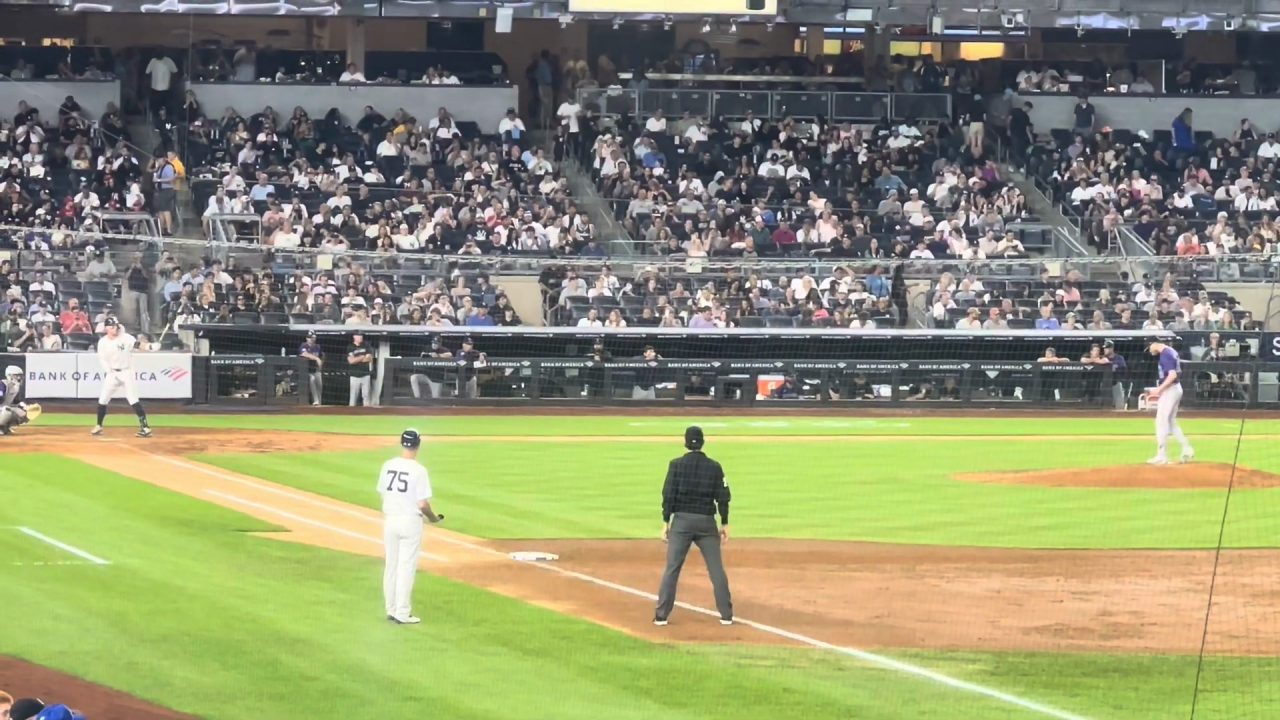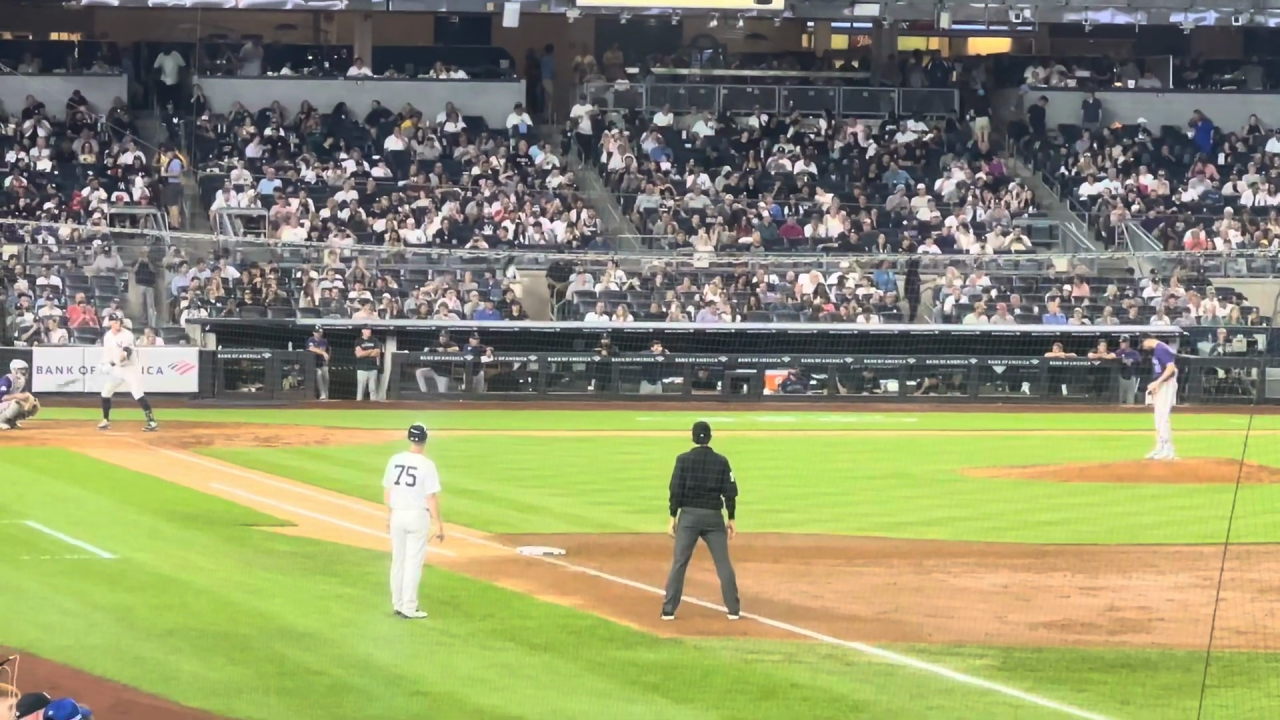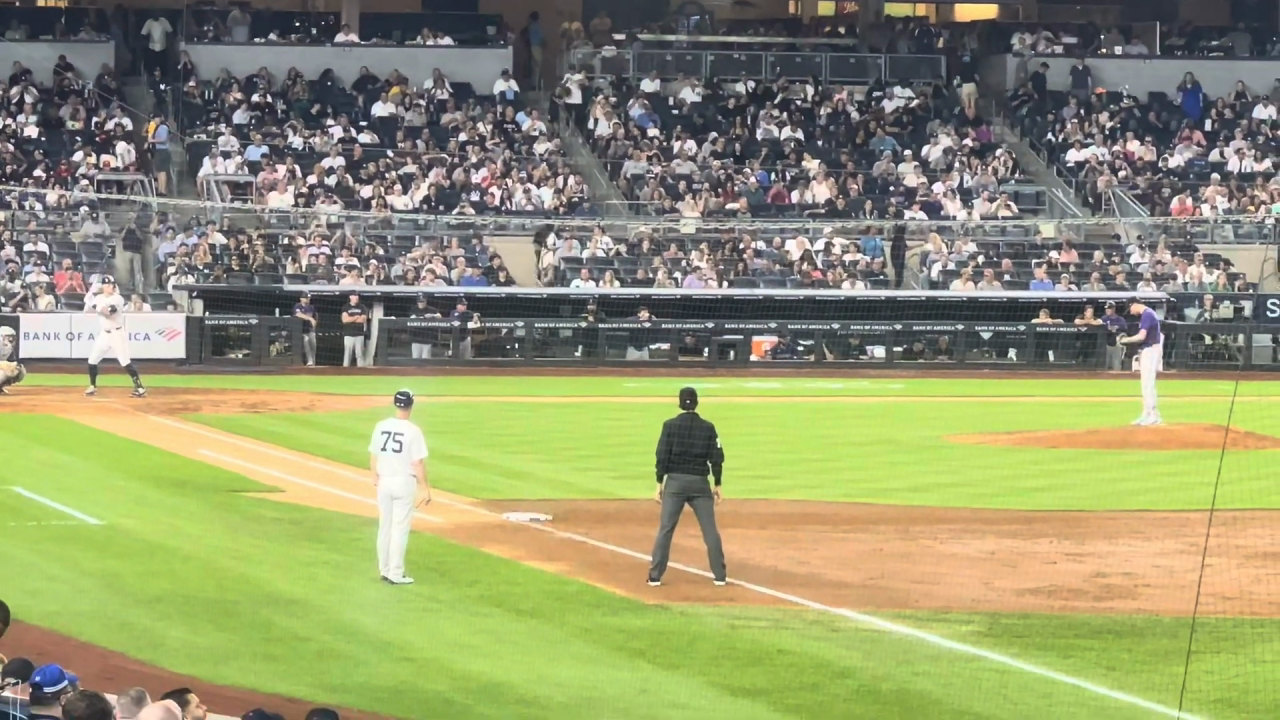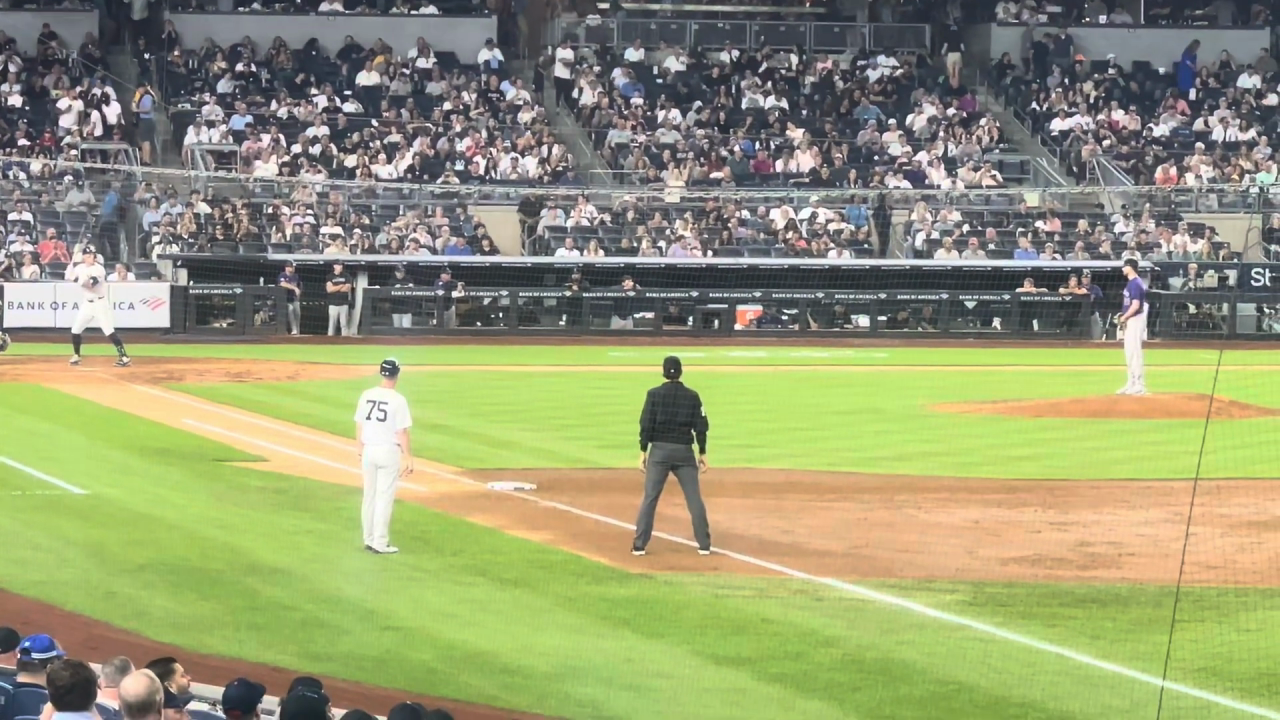
dt=0.7s
person 1, frame 1
left shoulder: (676, 464)
right shoulder: (714, 466)
left elbow: (669, 496)
right elbow: (723, 497)
left wrist: (666, 522)
right wrist: (724, 523)
left hip: (681, 520)
right hip: (707, 521)
left knee: (672, 568)
right knee: (717, 569)
left ankle: (661, 615)
right ankle: (726, 615)
person 1, frame 2
left shoulder: (683, 459)
right shoulder: (721, 461)
left elbow: (675, 491)
right elbow: (730, 492)
left wrist: (673, 517)
right wrist: (731, 519)
left hip: (689, 515)
right hip: (713, 516)
left knee: (679, 563)
right knee: (724, 564)
left ankle: (668, 610)
right ankle: (733, 610)
person 1, frame 3
left shoulder: (670, 425)
right shoulder: (708, 427)
left elbow: (662, 456)
right elbow: (716, 458)
left wrist: (659, 483)
right wrist: (717, 485)
left hip: (675, 481)
right hip: (700, 482)
left knee: (665, 529)
right knee: (710, 530)
left ankle: (655, 576)
right ankle: (720, 576)
person 1, frame 4
left shoulder: (654, 394)
right shoulder: (692, 396)
left elbow: (646, 425)
right elbow: (701, 427)
left wrist: (643, 452)
right wrist: (702, 453)
left hip: (659, 450)
right hip: (684, 451)
left knee: (650, 498)
right knee: (694, 499)
left ankle: (639, 545)
right ankle: (704, 545)
person 2, frame 1
left shoulder: (388, 466)
right shoulder: (419, 470)
left elbow: (383, 496)
right elbow: (423, 503)
right wrist: (433, 517)
left hip: (391, 520)
right hip: (410, 522)
left knee: (391, 567)
right knee: (406, 568)
left ankle: (391, 610)
right ankle: (402, 614)
person 2, frame 2
left shoulder: (394, 460)
right shoulder: (426, 464)
left elbow: (387, 492)
right elbow: (431, 498)
left wrist: (389, 516)
right wrist: (438, 524)
left hip: (397, 515)
right hip: (417, 516)
left knee: (398, 561)
right knee: (413, 563)
left ankle: (398, 605)
right ankle: (409, 609)
person 2, frame 3
left shoulder: (381, 426)
right shoulder: (413, 430)
left elbow: (373, 458)
right elbow: (418, 463)
left wrist: (376, 481)
right wrist: (425, 488)
left hip: (384, 481)
right hip: (404, 482)
left knee: (385, 527)
right knee: (400, 529)
left ankle: (384, 571)
right ankle: (396, 574)
person 2, frame 4
left shoulder: (366, 395)
right shoulder: (398, 400)
left elbow: (359, 426)
right elbow: (402, 432)
left wrist: (361, 450)
right wrist: (408, 458)
left hip: (369, 450)
right hip: (389, 452)
left knee: (369, 496)
right knee: (384, 498)
left ankle: (369, 540)
right ankle: (380, 543)
